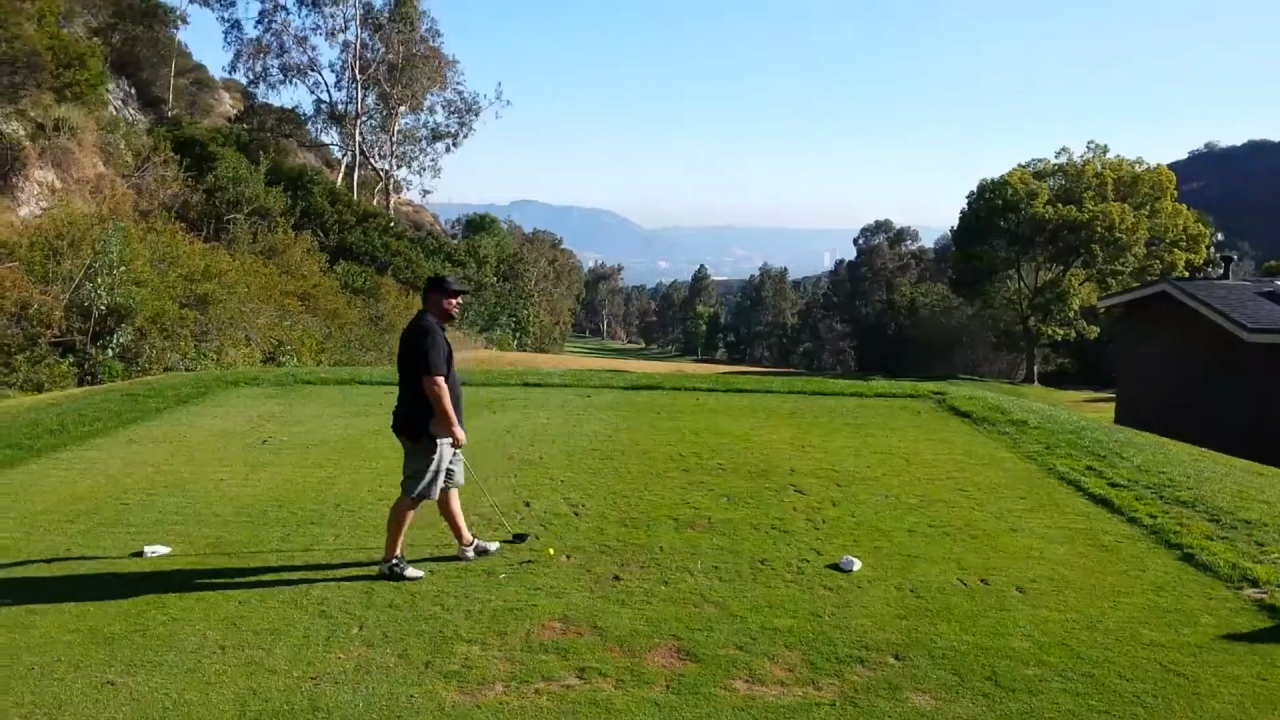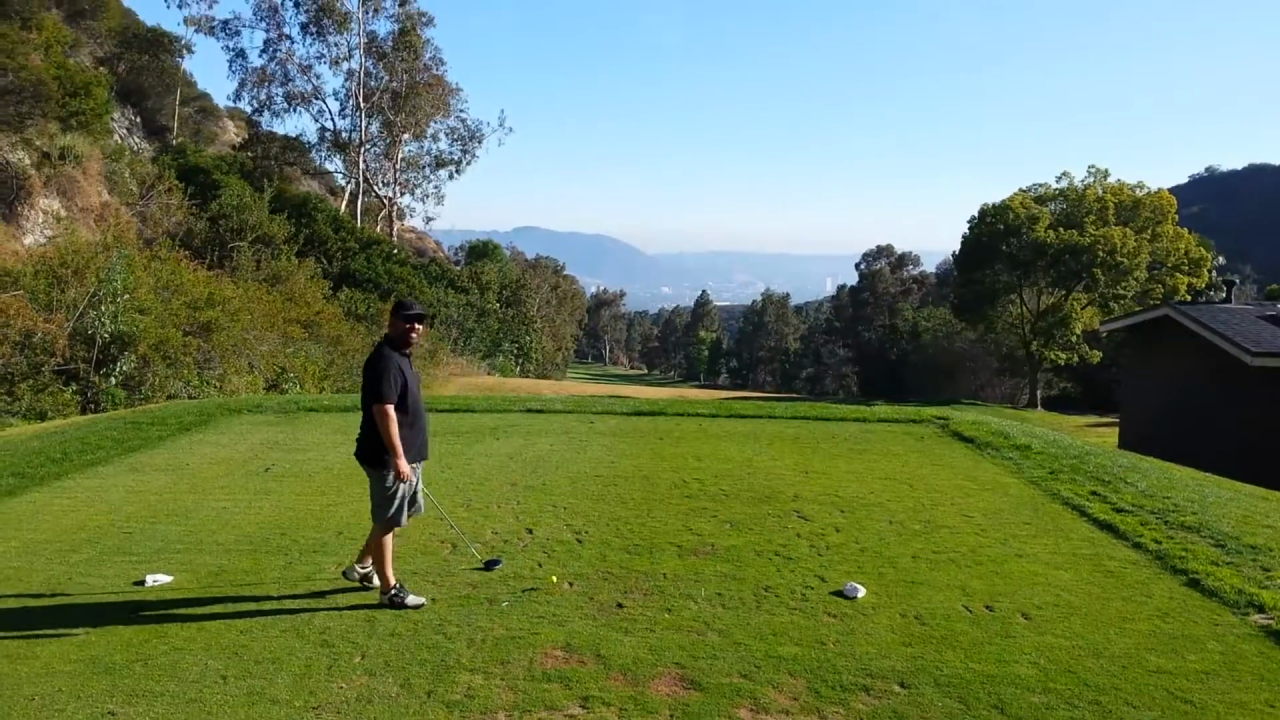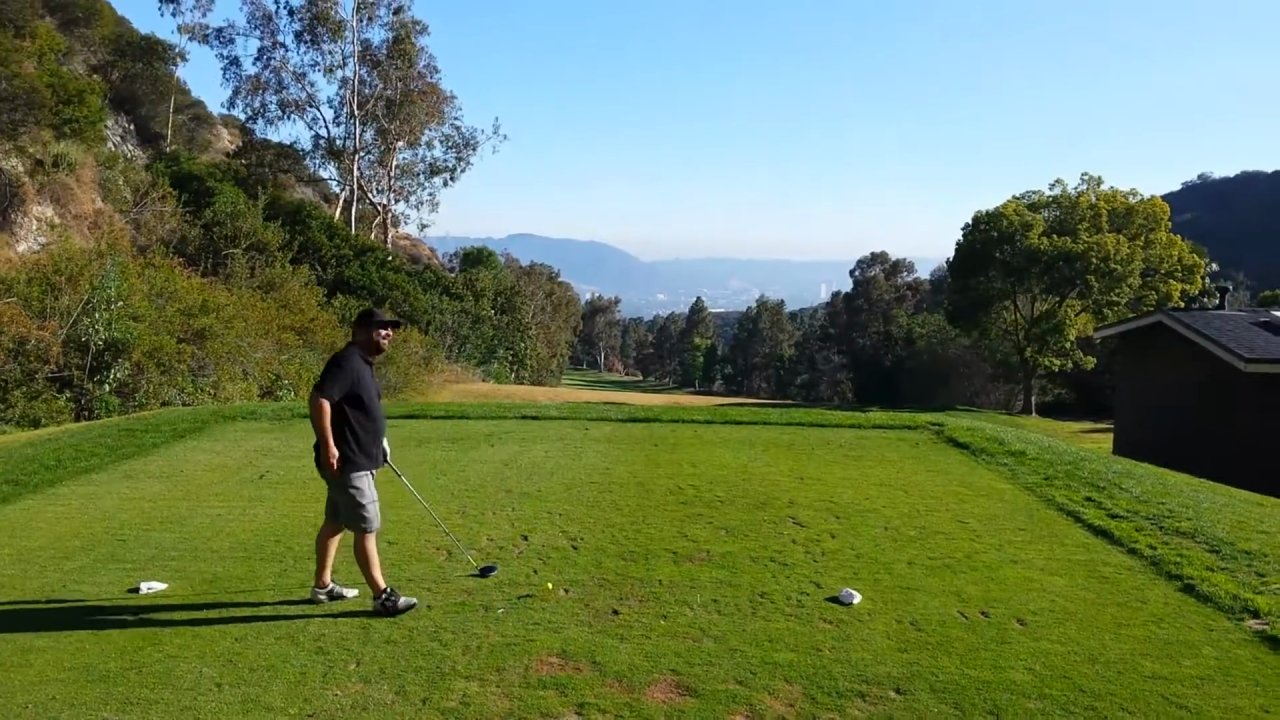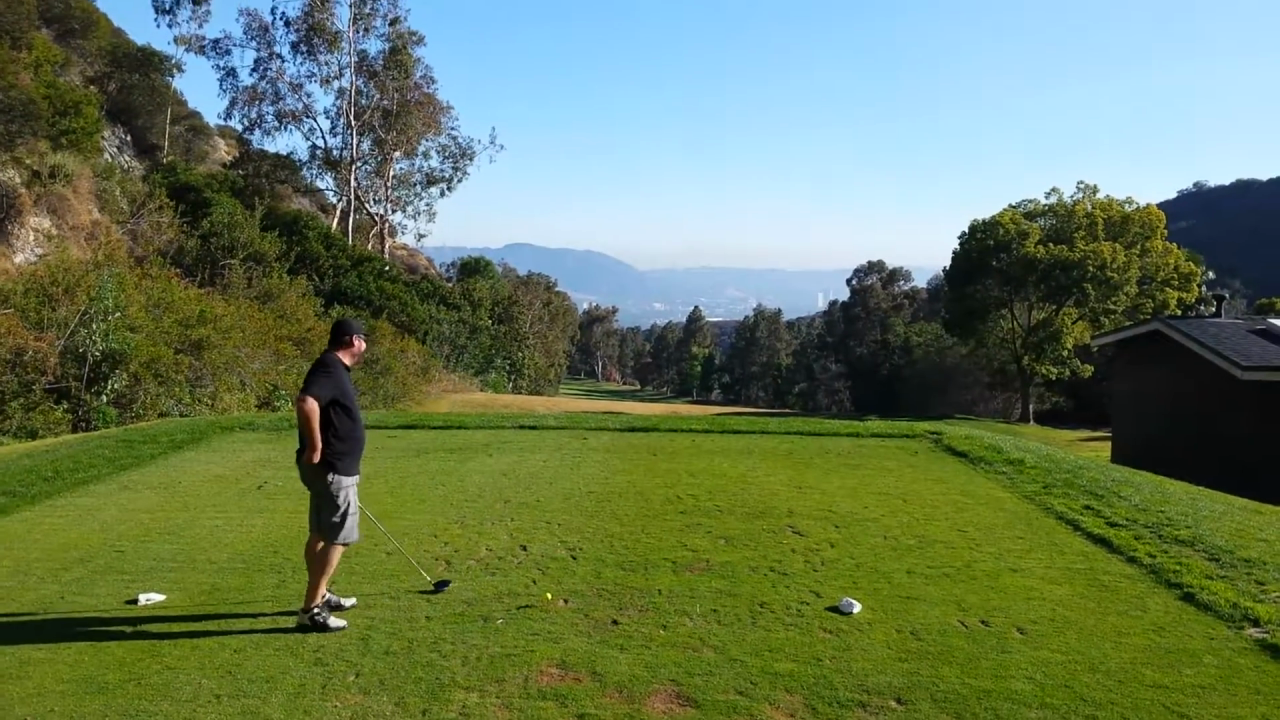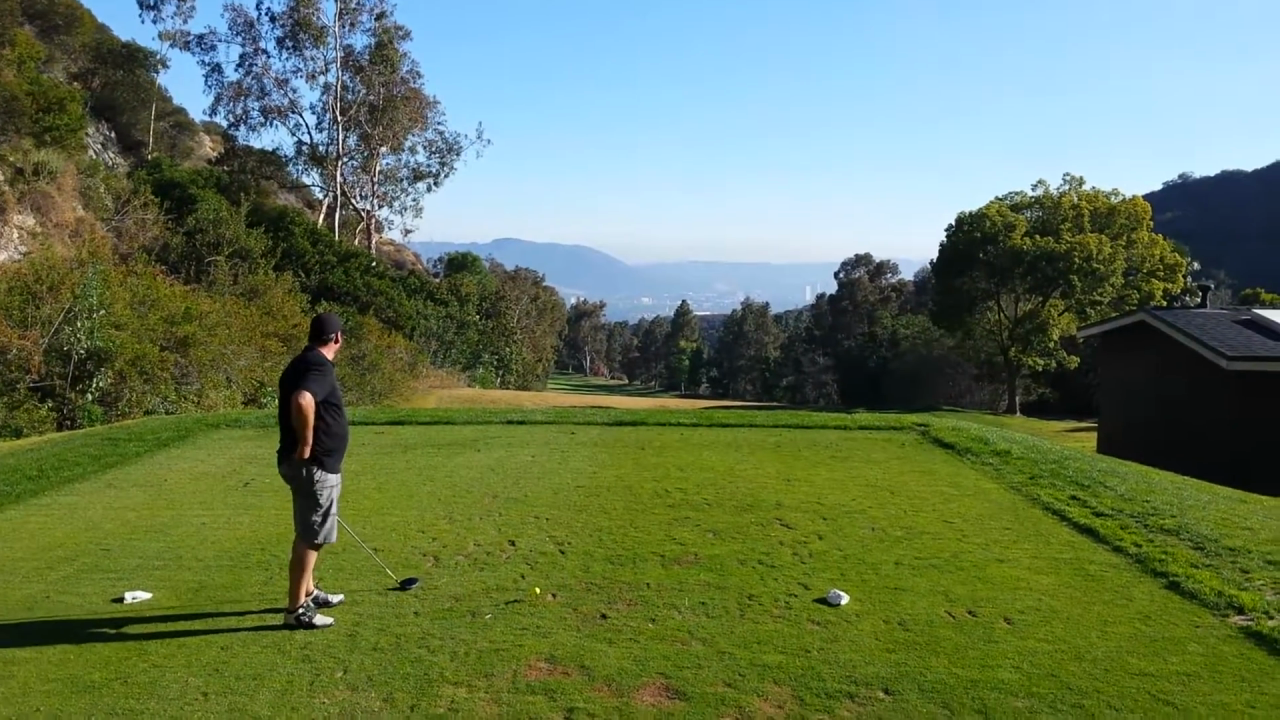
dt=0.4s
person 1, frame 1
left shoulder: (426, 328)
right shoulder: (428, 332)
right elbow: (434, 384)
right wrist: (453, 425)
left hip: (433, 428)
right hip: (426, 430)
left knee: (449, 483)
right knee: (413, 494)
left ankle: (467, 543)
right ankle: (391, 560)
person 1, frame 2
left shoulder: (401, 355)
right shoulder: (386, 359)
right elbow: (384, 410)
right wrist: (398, 457)
left hip: (404, 454)
right hip: (388, 456)
left knee: (389, 518)
right knee: (388, 521)
left ankle: (362, 565)
right ankle: (390, 590)
person 1, frame 3
left shoulder: (364, 363)
right shoulder: (347, 362)
right elbow: (319, 401)
left wrist: (379, 444)
right wrist: (328, 446)
left hip: (356, 460)
right hip: (348, 462)
left knee: (335, 522)
right knee: (366, 527)
left ankle: (323, 586)
right ankle: (383, 595)
person 1, frame 4
left shoulder: (332, 368)
right shoulder: (331, 369)
right elbow: (306, 404)
right wrist: (314, 448)
left hip: (331, 468)
right hip: (332, 469)
left knee: (321, 534)
right knee: (336, 538)
left ankle: (320, 596)
right ankle: (311, 610)
person 1, frame 5
left shoulder: (300, 364)
right shoulder: (319, 367)
left elbow: (297, 403)
right elbow: (302, 401)
right wrist: (306, 445)
left hip: (303, 463)
right hip: (315, 467)
left knee: (308, 534)
right knee: (312, 537)
left ankle: (309, 593)
right ankle: (296, 610)
